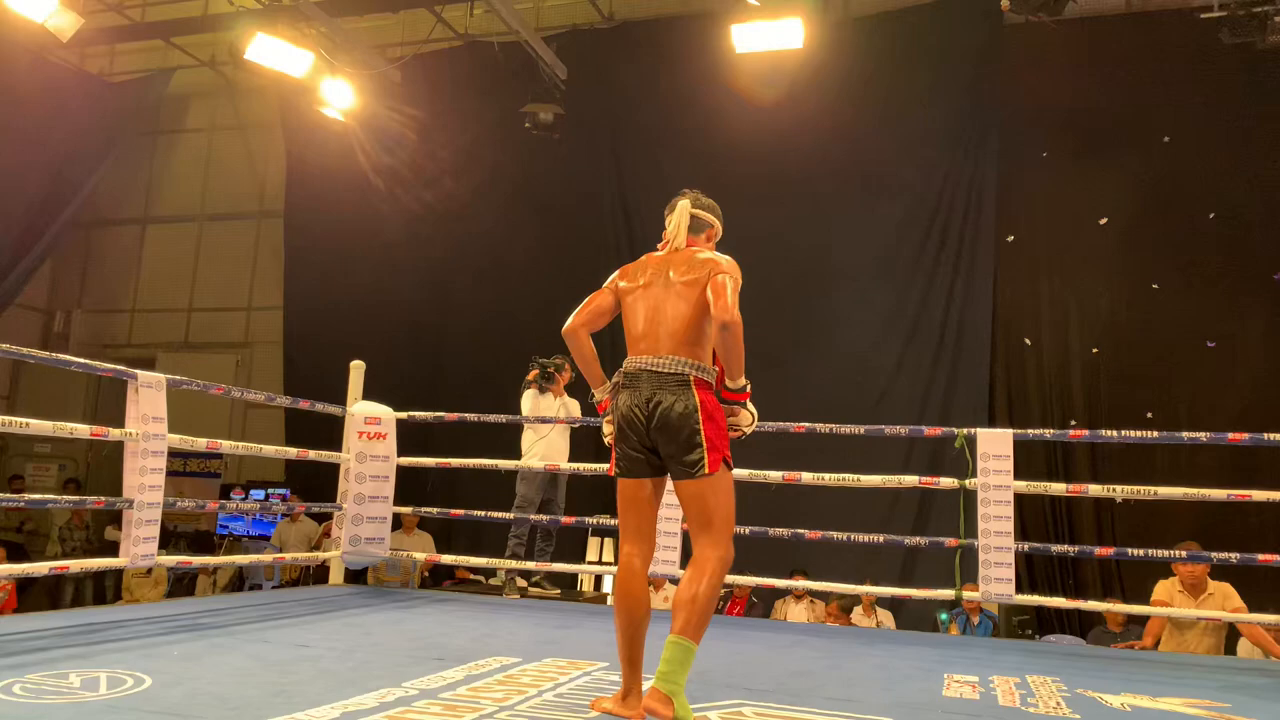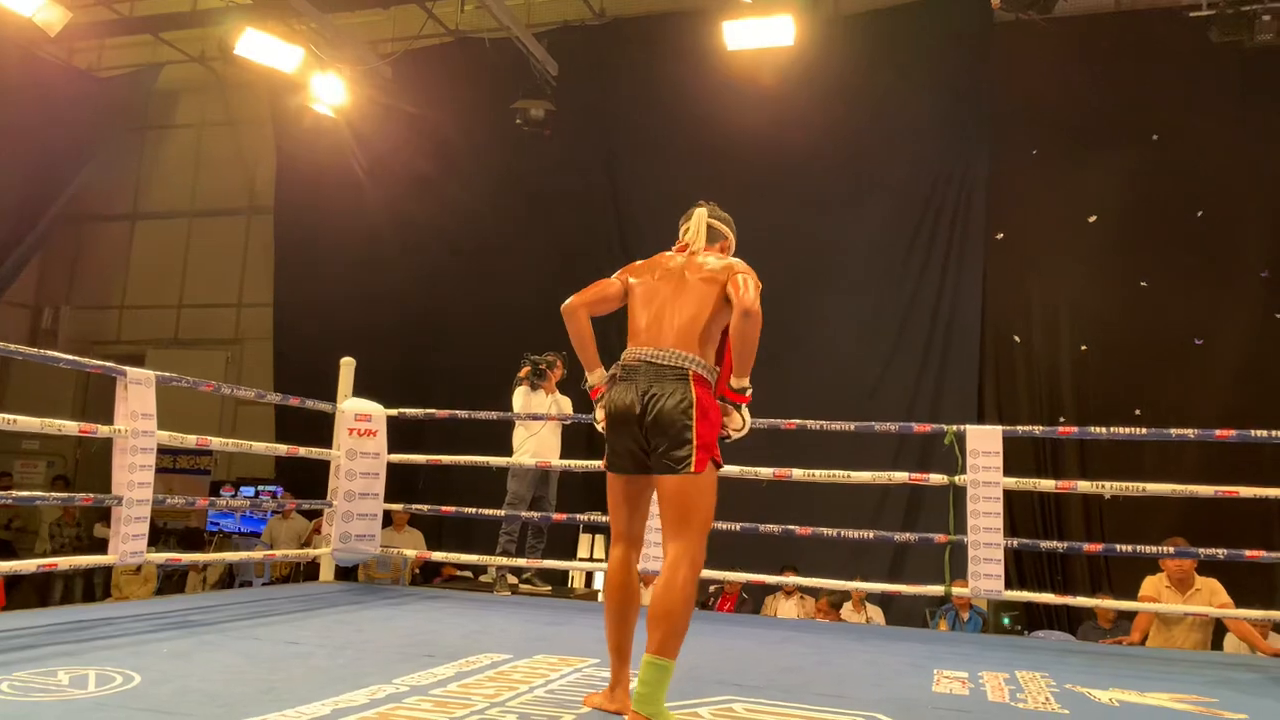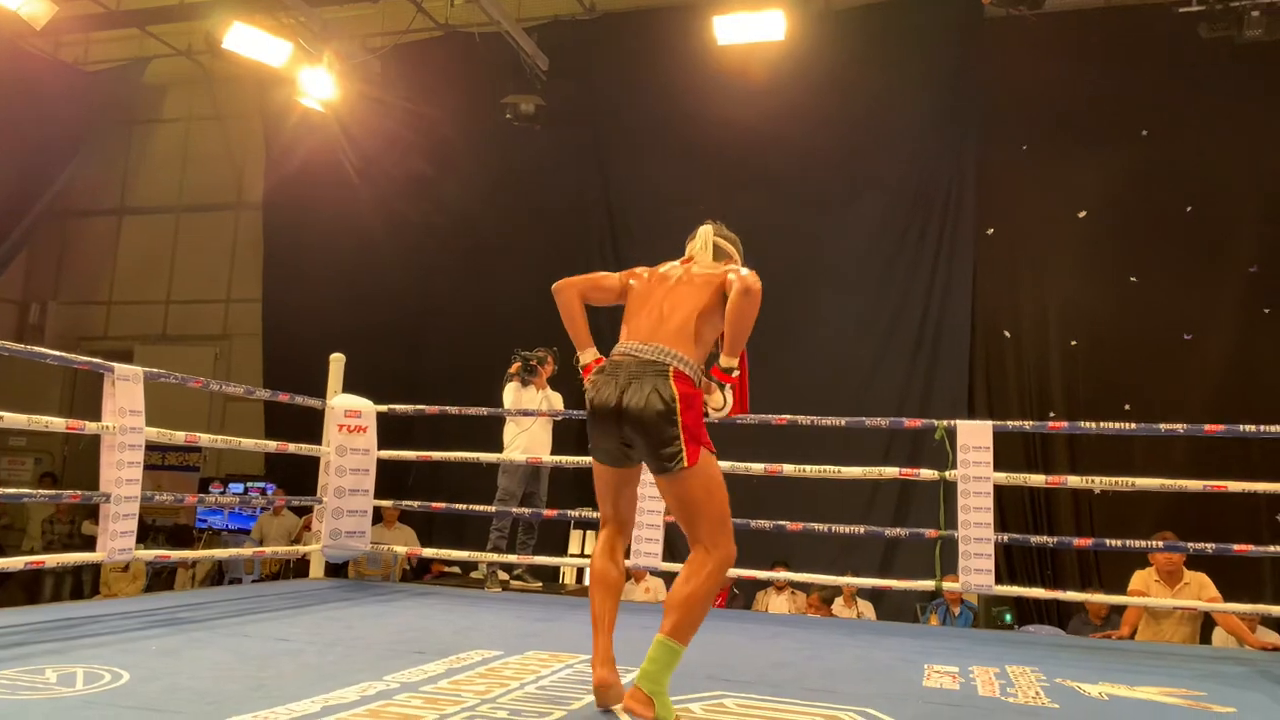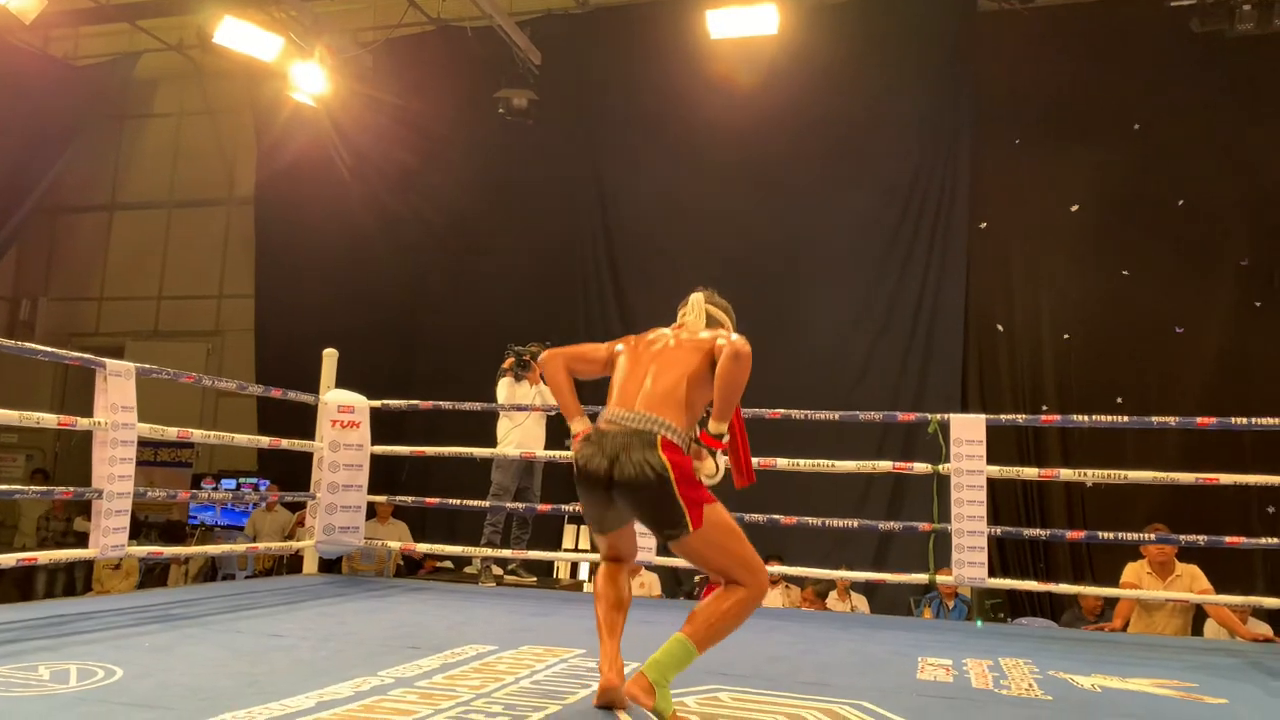
dt=0.2s
person 1, frame 1
left shoulder: (629, 272)
right shoulder: (718, 264)
left elbow: (574, 329)
right elbow: (726, 316)
left wrist: (605, 400)
right wrist: (737, 390)
left hip: (632, 402)
right hip: (688, 402)
left knee: (634, 553)
right knee: (714, 548)
person 1, frame 2
left shoulder: (640, 270)
right shoulder: (732, 269)
left elbow: (574, 308)
right elbow: (748, 308)
left wrist: (597, 385)
right wrist: (738, 391)
left hip: (625, 394)
right hip: (682, 398)
left knee: (624, 549)
right knee: (684, 553)
person 1, frame 3
left shoulder: (643, 275)
right shoulder: (732, 275)
left elbow: (565, 289)
right elbow: (748, 288)
left wrist: (590, 362)
right wrist: (726, 373)
left hip: (608, 392)
right hip: (665, 398)
left knee: (613, 534)
right knee: (715, 551)
left ankle: (603, 664)
person 1, frame 4
left shoulder: (632, 344)
right shoulder: (723, 342)
left elbow: (550, 360)
right elbow: (739, 355)
left wrist: (580, 429)
right wrist: (716, 439)
left hip: (596, 464)
right hip: (655, 467)
left knee: (616, 561)
right knee: (751, 581)
left ankle: (609, 665)
right ankle: (655, 676)
person 2, frame 1
left shoulder: (570, 403)
right shoulder: (533, 394)
left elbow: (576, 421)
right elbow: (530, 419)
left wrist: (561, 393)
right wrist: (533, 386)
left hip: (558, 469)
right hip: (533, 465)
left knee: (549, 526)
right knee: (521, 522)
left ankle: (538, 576)
right ankle: (510, 577)
person 2, frame 2
left shoulder: (562, 399)
right shoulder: (524, 391)
left elbow: (568, 418)
right elbow: (522, 415)
left wrist: (552, 390)
right wrist: (526, 383)
left hip: (550, 467)
right hip: (525, 462)
left knee: (540, 523)
right knee: (512, 519)
left ankle: (529, 573)
right ankle: (501, 574)
person 2, frame 3
left shoulder: (553, 395)
right shoulder: (515, 387)
left elbow: (559, 413)
right elbow: (512, 412)
left wrist: (543, 386)
right wrist: (516, 379)
left hip: (541, 462)
right hip: (515, 458)
left knee: (531, 519)
right knee: (503, 515)
left ankle: (521, 569)
right ankle: (492, 570)
person 2, frame 4
left shoulder: (546, 390)
right shoulder: (509, 382)
left elbow: (553, 409)
right elbow: (505, 407)
left wrist: (537, 381)
right wrist: (509, 374)
left hip: (534, 457)
right hip: (509, 454)
left knee: (525, 514)
right knee: (497, 510)
left ankle: (515, 564)
right ankle: (486, 565)
